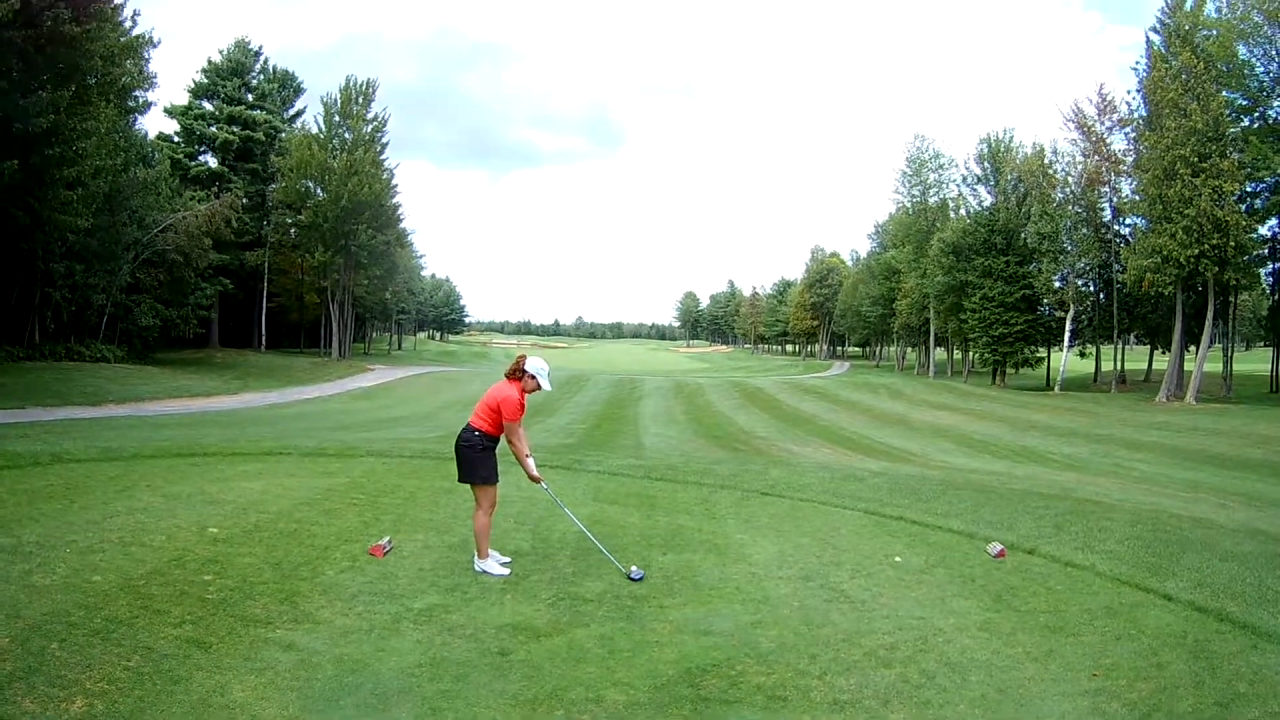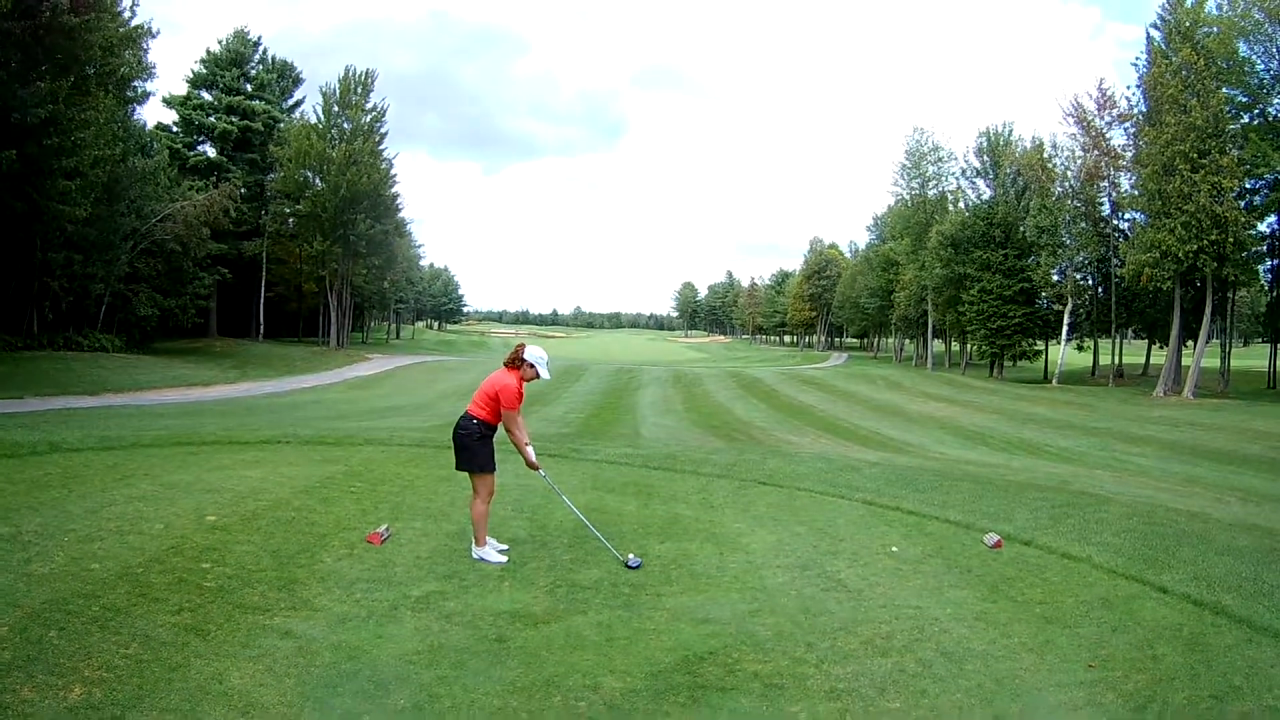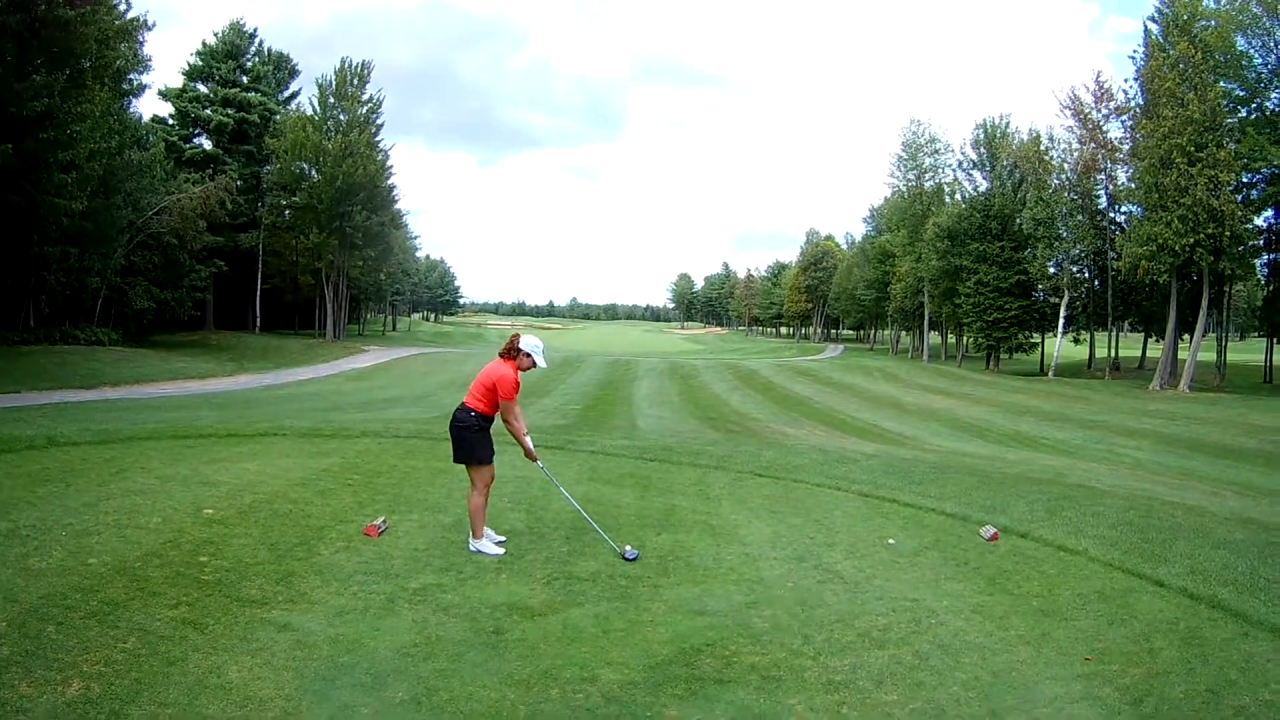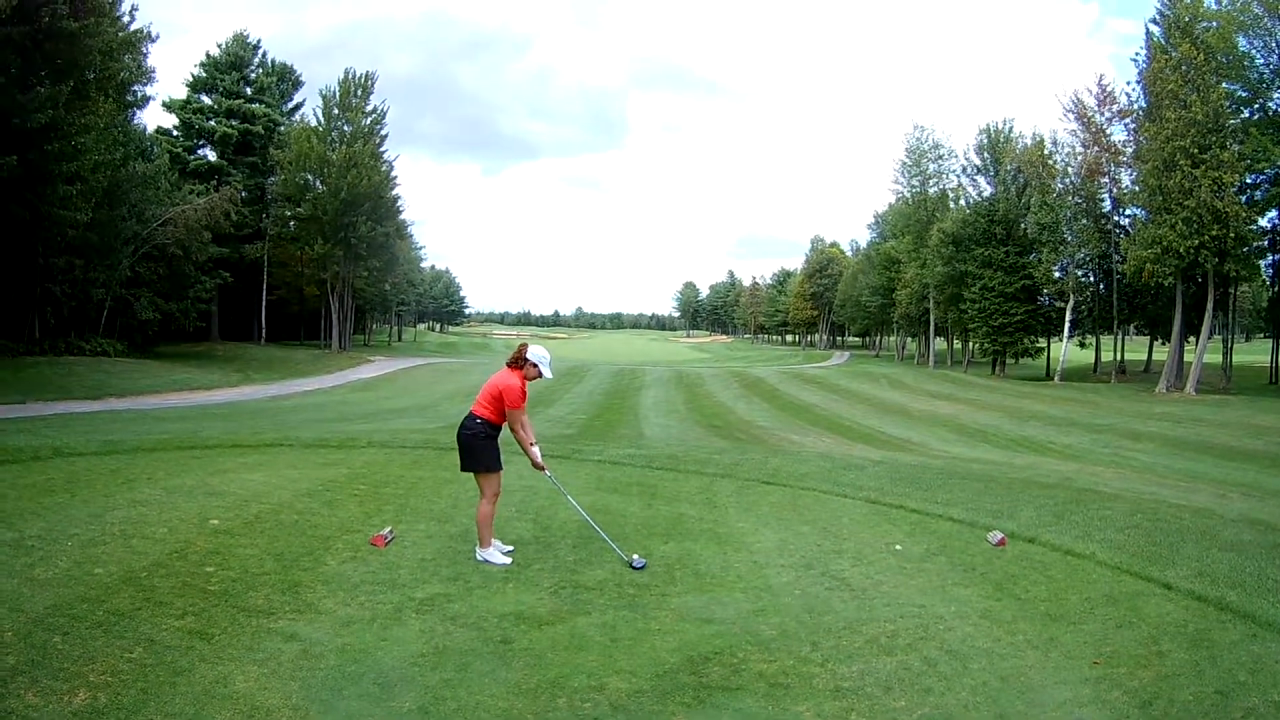
dt=0.3s
person 1, frame 1
left shoulder: (516, 390)
right shoulder: (510, 396)
left elbow: (518, 429)
right elbow: (512, 441)
left wrist: (529, 458)
right wrist: (528, 471)
left hip: (481, 444)
right hip: (475, 444)
left knee: (487, 503)
right knee: (485, 505)
left ankle: (484, 552)
right ankle: (482, 560)
person 1, frame 2
left shoulder: (513, 377)
right shoulder: (509, 385)
left elbow: (517, 416)
right elbow: (510, 429)
left wrist: (529, 446)
right wrist: (527, 458)
left hip: (479, 431)
right hip: (472, 433)
left knee: (485, 491)
right knee: (483, 493)
left ankle: (482, 539)
right ankle: (480, 548)
person 1, frame 3
left shoulder: (506, 366)
right shoulder: (506, 376)
left elbow: (514, 406)
right elbow: (508, 419)
left wrist: (526, 435)
right wrist: (526, 448)
left hip: (474, 422)
right hip: (471, 425)
left knee: (487, 479)
right knee: (481, 485)
left ankle: (480, 529)
right ankle: (477, 540)
person 1, frame 4
left shoulder: (515, 377)
right shoulder: (512, 385)
left elbow: (523, 415)
right elbow: (515, 428)
left wrist: (534, 445)
right wrist: (532, 458)
left hip: (482, 432)
right hip: (477, 434)
left knee: (493, 491)
right knee: (489, 494)
left ankle: (487, 540)
right ankle: (484, 549)
